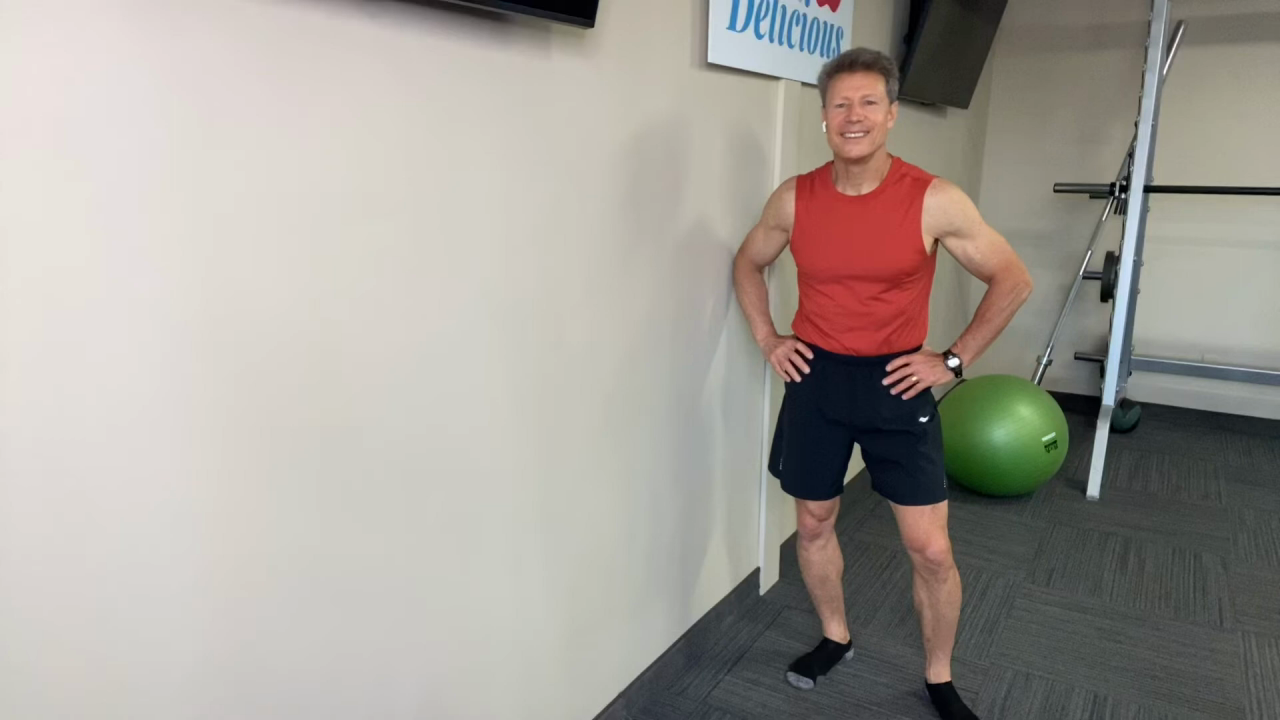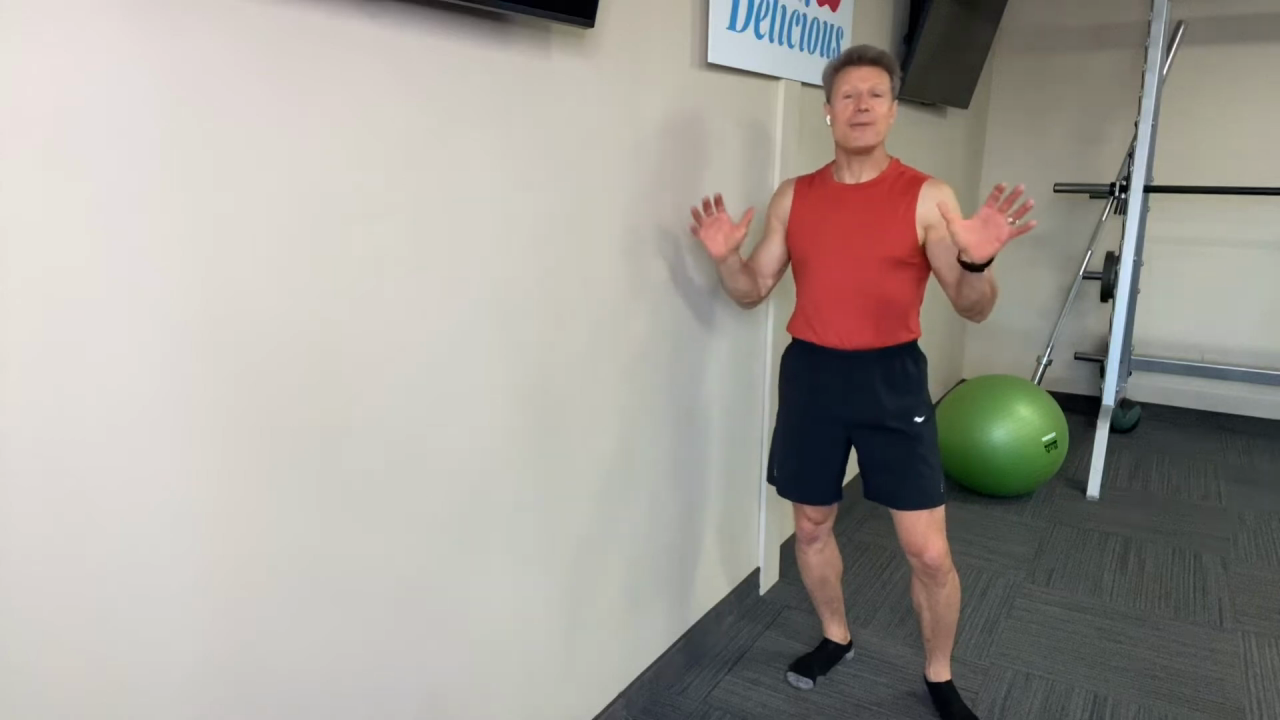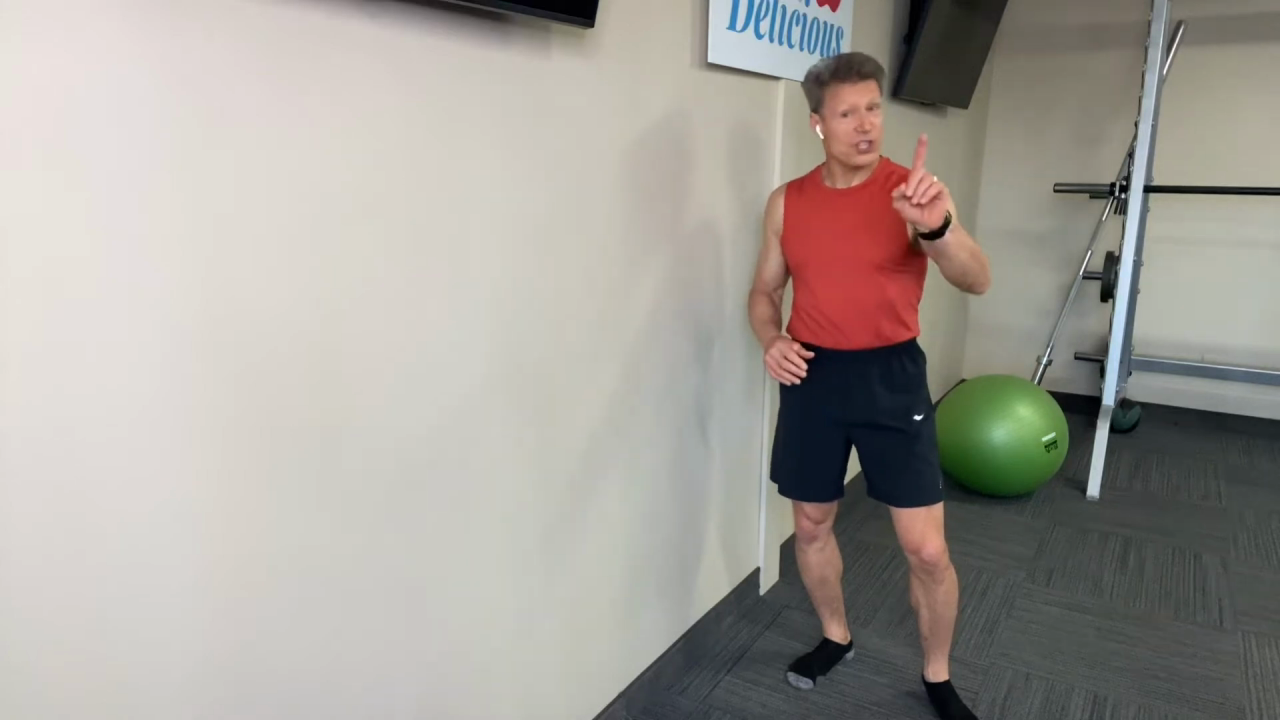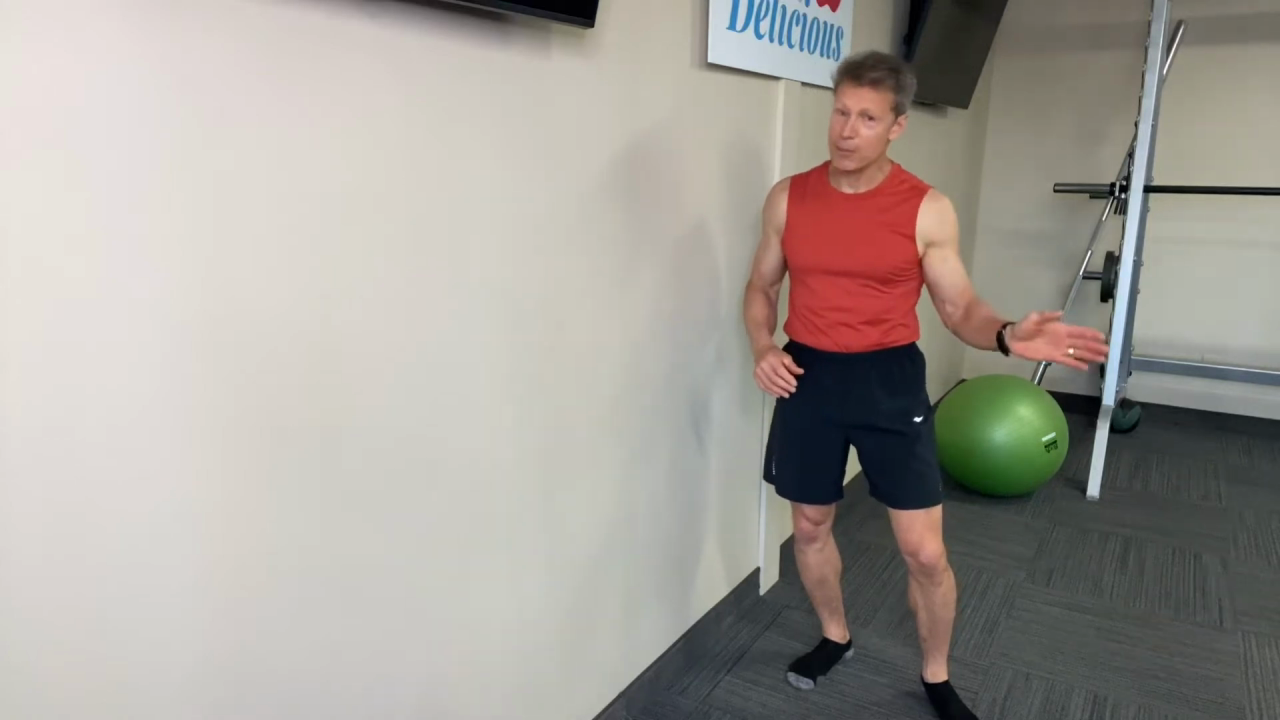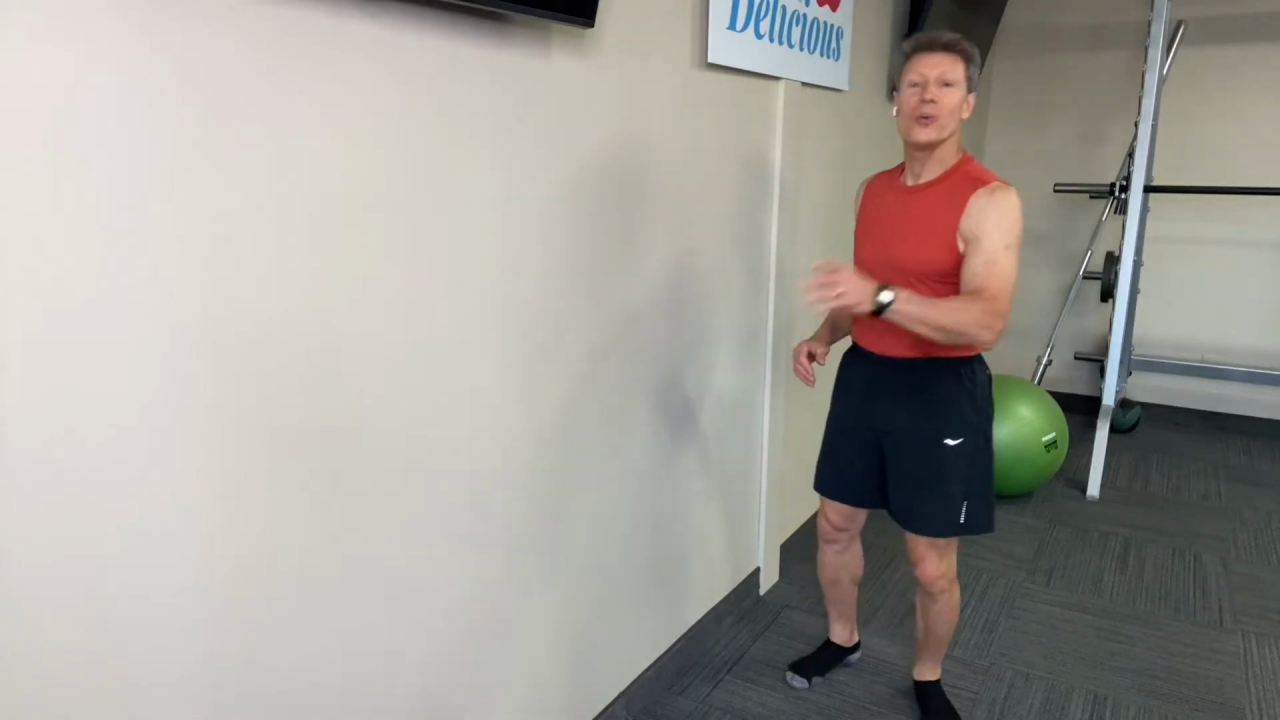
dt=1s
person 1, frame 1
left shoulder: (935, 200)
right shoulder: (793, 198)
left elbow: (1012, 281)
right elbow: (748, 264)
left wrist: (954, 359)
right wrist: (767, 339)
left hip: (896, 383)
right hip: (816, 378)
left knee: (931, 549)
right knee: (813, 522)
right ankle: (835, 636)
person 1, frame 2
left shoulder: (928, 196)
right shoulder: (793, 195)
left elbow: (975, 309)
right elbow: (752, 292)
left wrist: (978, 261)
right wrist: (725, 256)
left hip: (891, 378)
right hip: (810, 374)
left knee: (928, 552)
right knee: (811, 526)
right ankle: (836, 637)
person 1, frame 3
left shoulder: (914, 189)
right shoulder: (786, 201)
left elbow: (976, 280)
right elbow: (765, 290)
left wrist: (936, 225)
right wrist: (770, 340)
left hip: (890, 376)
right hip: (811, 376)
left knee: (926, 550)
right knee: (810, 525)
right ankle: (835, 636)
person 1, frame 4
left shoulder: (927, 209)
right shoulder: (787, 197)
left elbow: (960, 310)
right elbow: (760, 286)
left wrist: (1011, 335)
right wrist: (763, 347)
left hip: (890, 380)
right hip: (808, 378)
left knee: (924, 552)
right knee: (810, 526)
right ankle: (834, 635)
person 1, frame 5
left shoulder: (991, 200)
right shoulder: (873, 189)
left elbow: (984, 321)
left wrist: (879, 298)
right wrist: (824, 336)
left hip: (941, 393)
right hip: (864, 379)
left knee: (932, 566)
right knee: (835, 525)
right ankle: (841, 638)
